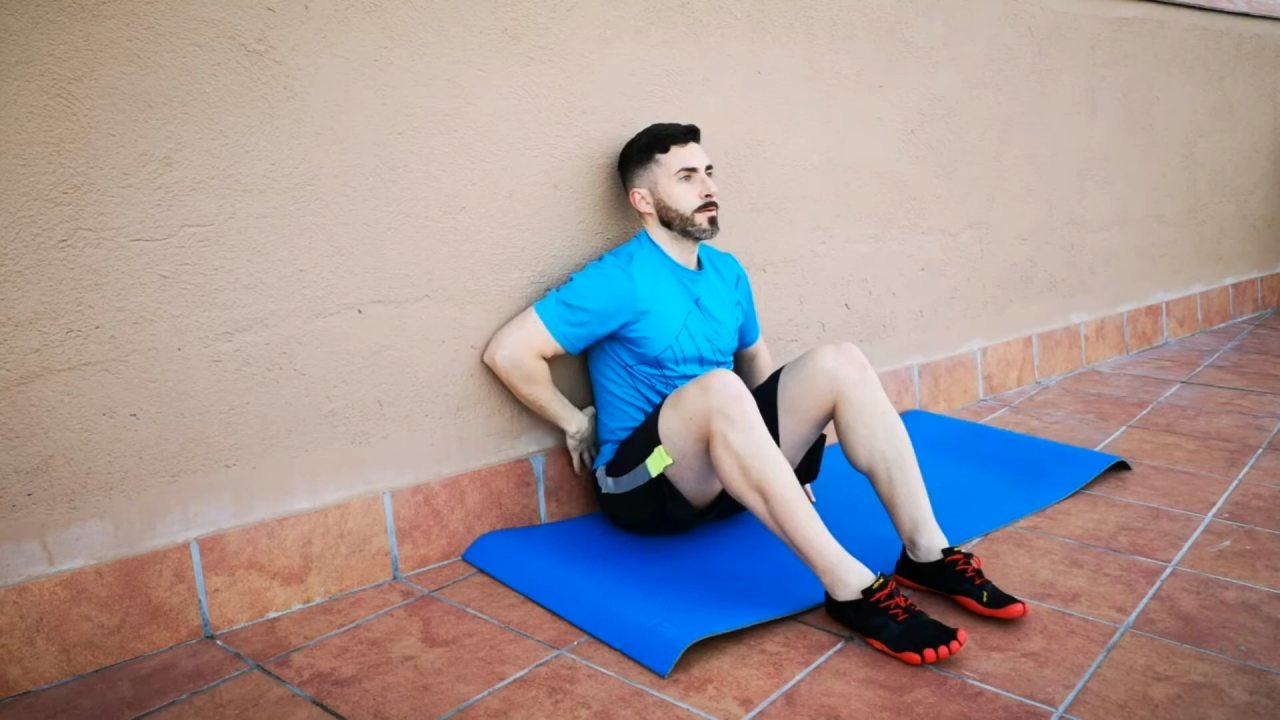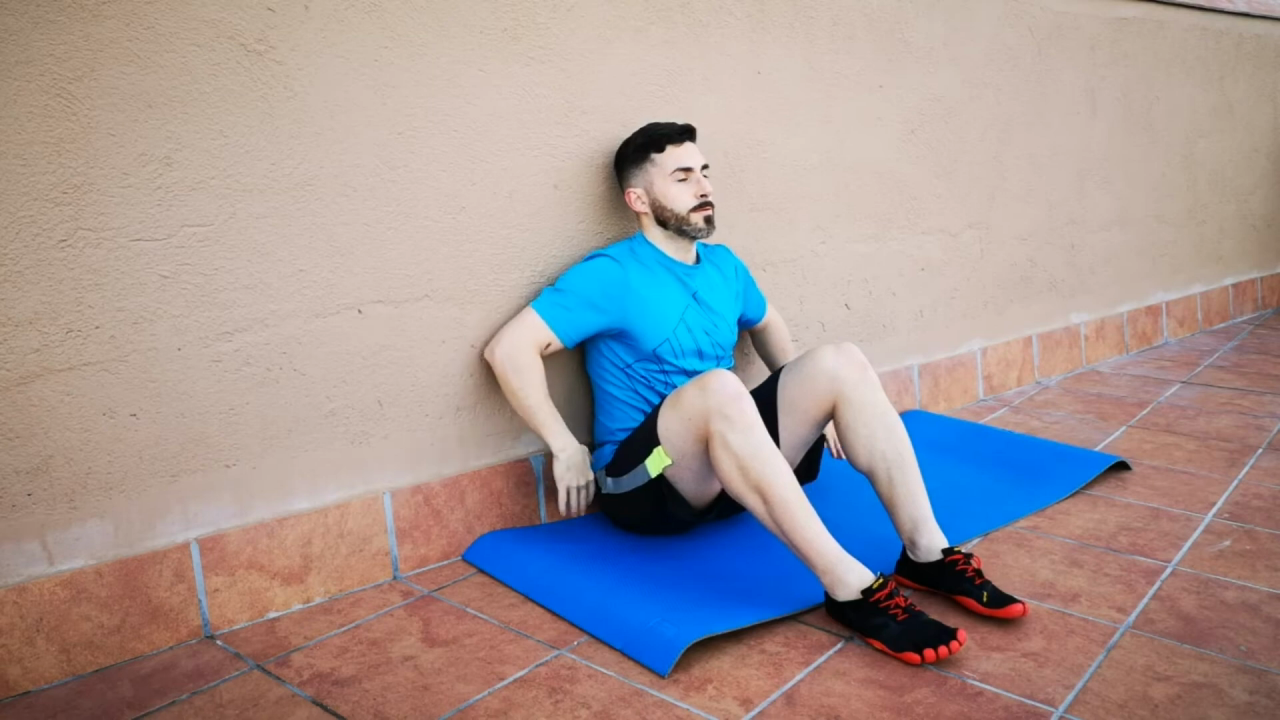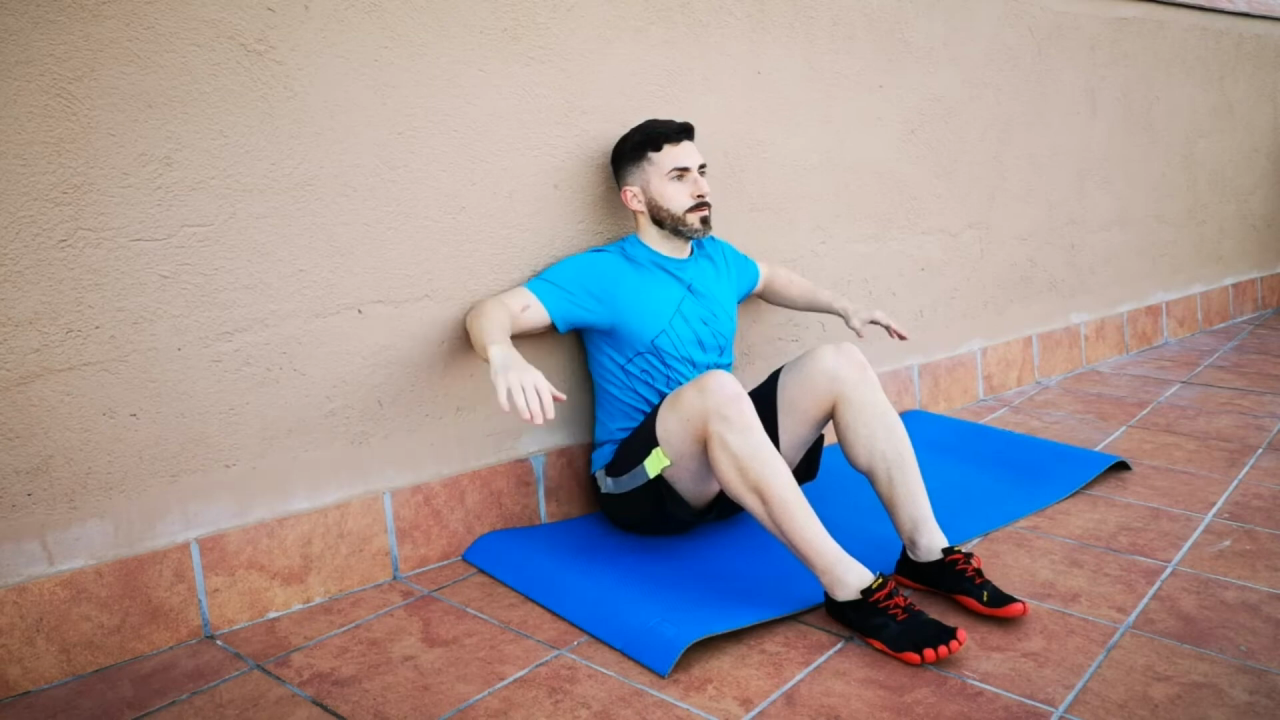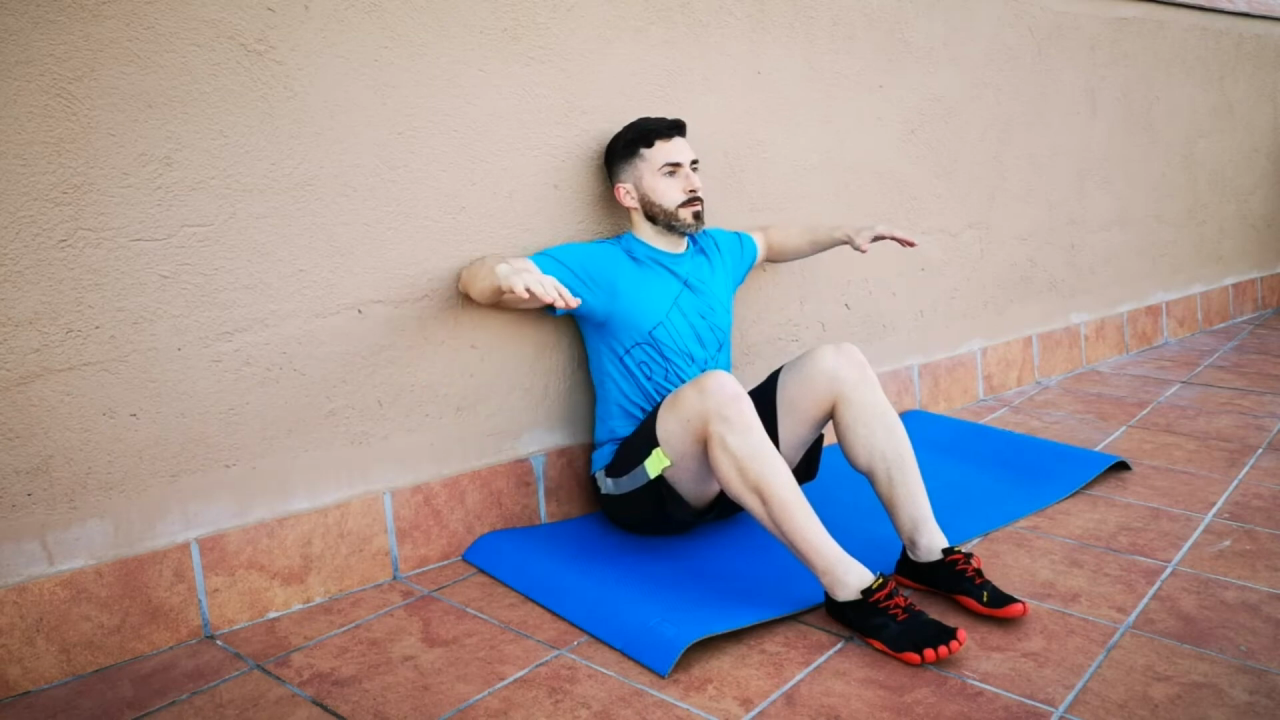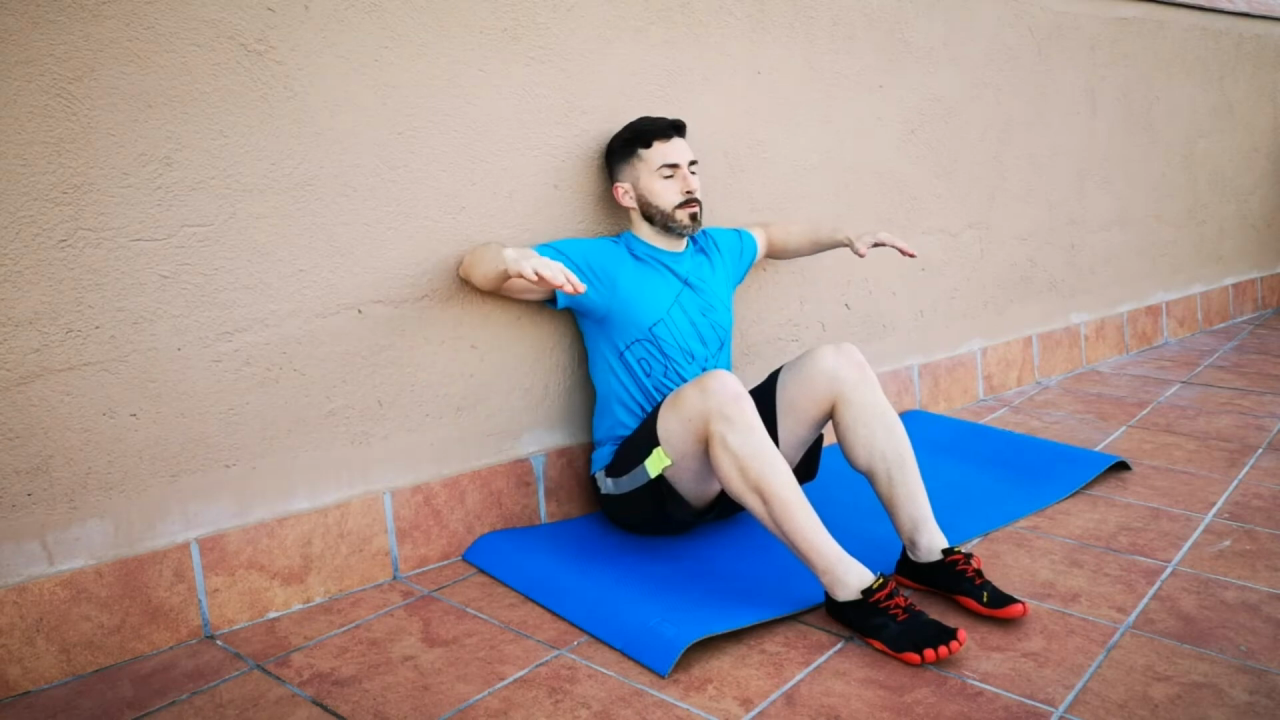
dt=0.4s
person 1, frame 1
left shoulder: (727, 272)
right shoulder: (618, 280)
left elbow: (754, 361)
right elbow: (507, 352)
left wrist: (781, 455)
right wrist: (576, 422)
left hip: (730, 470)
right hip: (642, 482)
left knee: (839, 362)
right knee: (718, 387)
left ankle: (926, 552)
right ankle: (851, 587)
person 1, frame 2
left shoulder: (723, 265)
right shoulder: (611, 276)
left elbow: (764, 323)
right elbow: (507, 349)
left wrist: (805, 413)
right wrist: (567, 449)
left hip: (731, 466)
right hip: (642, 482)
left knee: (839, 362)
right knee: (718, 387)
left ankle: (926, 552)
right ankle: (850, 587)
person 1, frame 3
left shoulder: (718, 259)
right shoulder: (603, 275)
left elbow: (768, 278)
right elbow: (489, 314)
left wrist: (842, 308)
right wrist: (506, 357)
left hip: (729, 463)
right hip: (642, 482)
left knee: (840, 361)
right knee: (716, 388)
left ankle: (927, 552)
right ankle: (851, 587)
person 1, frame 4
left shoulder: (716, 251)
right shoulder: (600, 266)
left elbow: (769, 242)
right elbow: (473, 279)
left wrist: (844, 235)
right wrist: (508, 274)
left hip: (728, 462)
right hip: (641, 482)
left knee: (839, 362)
right knee: (716, 389)
left ankle: (927, 553)
right ankle: (851, 588)
person 1, frame 5
left shoulder: (717, 250)
right shoulder: (601, 264)
left elbow: (770, 237)
right elbow: (473, 266)
left wrist: (843, 238)
right wrist: (513, 261)
left hip: (731, 462)
right hip: (642, 482)
left knee: (839, 363)
right knee: (718, 388)
left ankle: (926, 552)
right ankle: (851, 587)
